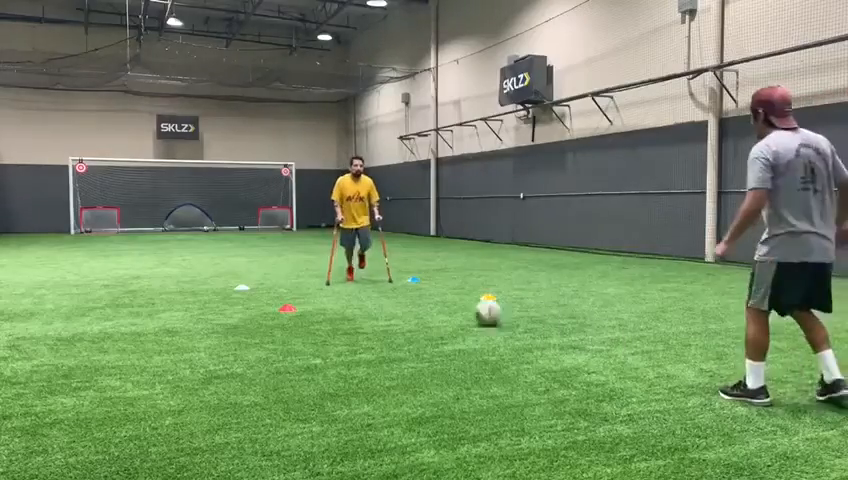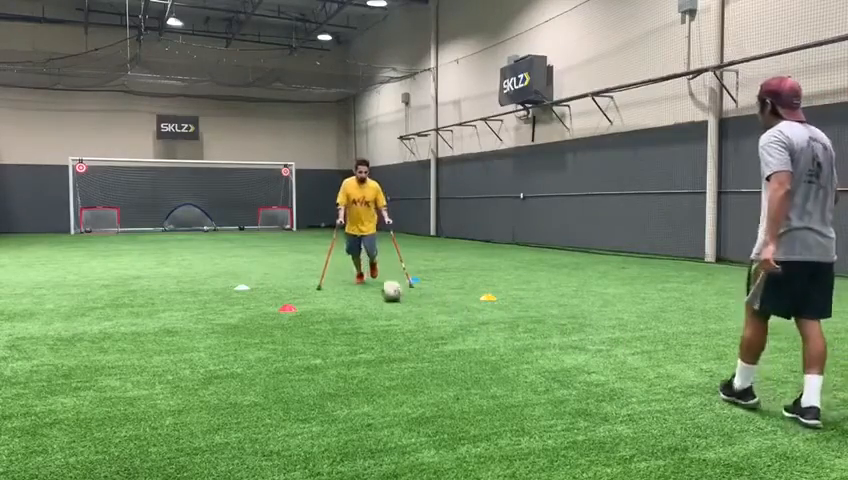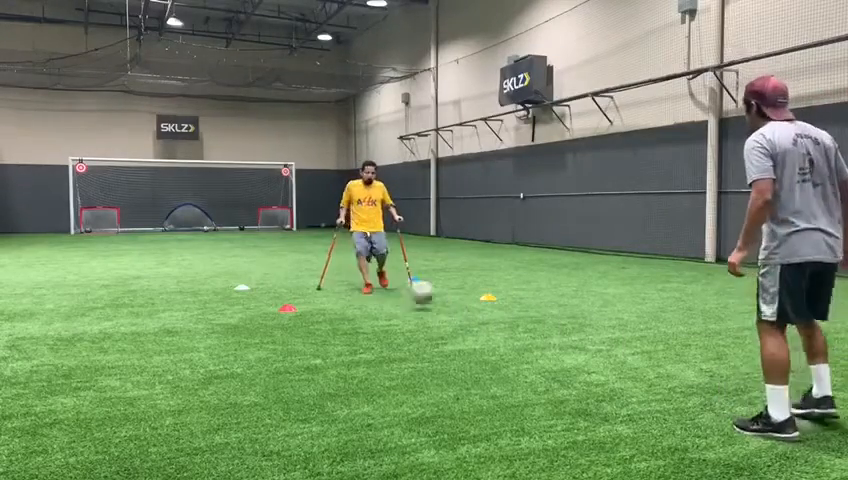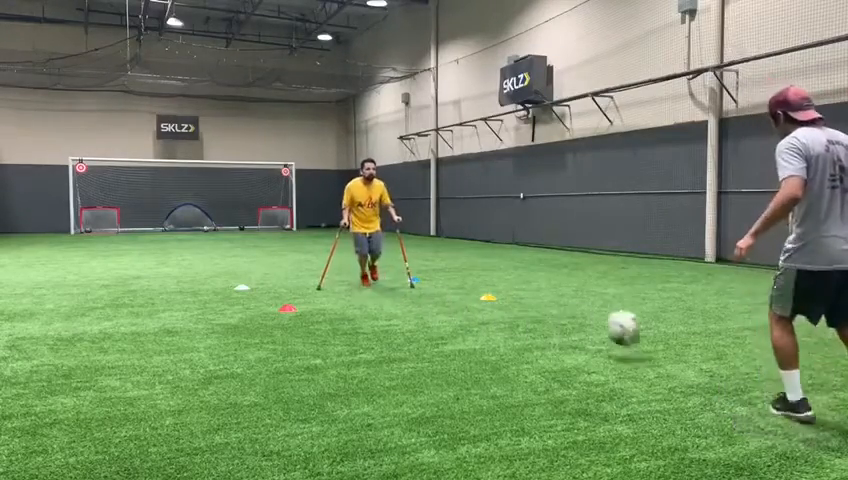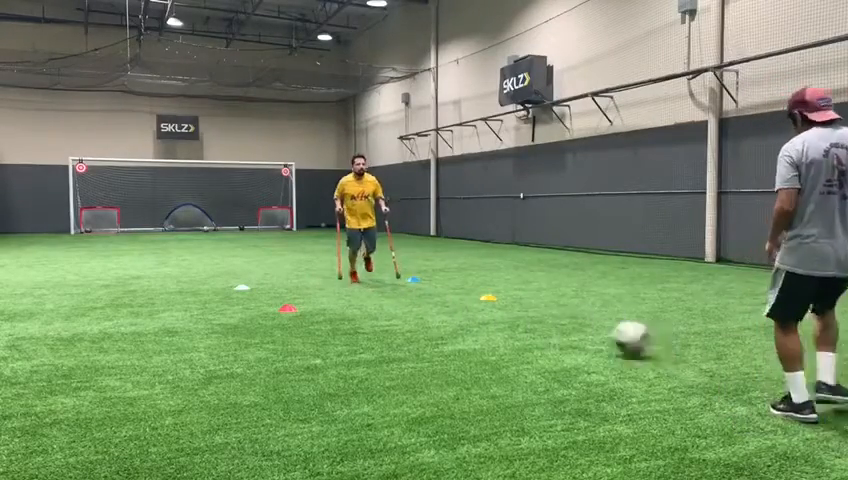
dt=0.5s
person 1, frame 1
left shoulder: (764, 149)
right shoulder: (822, 142)
left elbow: (755, 202)
left wrist: (727, 241)
left hip: (782, 249)
right hip: (822, 248)
left knee: (756, 311)
right knee: (805, 313)
left ankle: (754, 386)
person 1, frame 2
left shoulder: (774, 137)
right shoulder: (822, 140)
left elbow: (781, 188)
left wrist: (770, 242)
left hip: (784, 248)
right hip: (822, 248)
left knee: (757, 314)
right knee: (810, 322)
left ankle: (742, 385)
right ankle: (811, 403)
person 1, frame 3
left shoulder: (760, 139)
left elbow: (764, 197)
left wrist: (742, 247)
left hip: (787, 250)
left knee: (771, 327)
right knee: (809, 319)
left ankle: (779, 417)
person 1, frame 4
left shoulder: (792, 143)
left elbow: (792, 194)
left wrist: (752, 235)
left hip: (809, 254)
left knee: (780, 318)
left ankle: (796, 399)
person 1, frame 5
left shoulder: (796, 147)
left elbow: (786, 206)
left wrist: (772, 239)
left hip: (802, 255)
left knee: (785, 323)
left ankle: (799, 401)
person 2, frame 1
left shoulder: (368, 181)
right shoulder: (342, 181)
left elbow: (374, 200)
right elbow: (336, 200)
left wrist: (376, 214)
right wrist: (339, 214)
left hip: (363, 221)
right hip: (347, 222)
left knee: (366, 245)
right knee: (348, 247)
left ankle: (361, 254)
right ankle: (350, 267)
person 2, frame 2
left shoulder: (375, 186)
right shoulder: (347, 184)
left elbow: (381, 205)
right elbow: (341, 204)
left wrist: (386, 218)
right wrist: (341, 218)
left hip: (369, 228)
right hip: (352, 228)
left knee: (371, 253)
right knee: (354, 254)
left ankle: (373, 263)
right ankle: (359, 273)
person 2, frame 3
left shoulder: (380, 187)
right shoulder: (351, 186)
left elbow: (388, 204)
right elbow: (344, 204)
left wrist: (395, 215)
right wrist: (342, 217)
left hip: (376, 229)
right hip: (358, 228)
left knee: (382, 252)
right knee: (361, 252)
left ankle: (381, 271)
right ankle: (367, 283)
person 2, frame 4
left shoulder: (380, 185)
right shoulder: (352, 186)
left elbow: (387, 203)
right elbow: (346, 206)
left wrist: (394, 216)
right wrist: (345, 219)
left hip: (374, 226)
right hip: (358, 226)
left knee: (376, 252)
right knee: (362, 252)
left ankle: (372, 266)
right ankle: (364, 274)
person 2, frame 5
left shoulder: (372, 180)
right shoulder: (344, 181)
left elbow: (379, 196)
right elbow: (337, 196)
left wrist: (383, 206)
right wrist: (338, 206)
left hip: (369, 222)
right hip: (353, 222)
left knee: (371, 248)
right knee: (354, 248)
left ankle: (367, 257)
right ankle: (353, 271)
